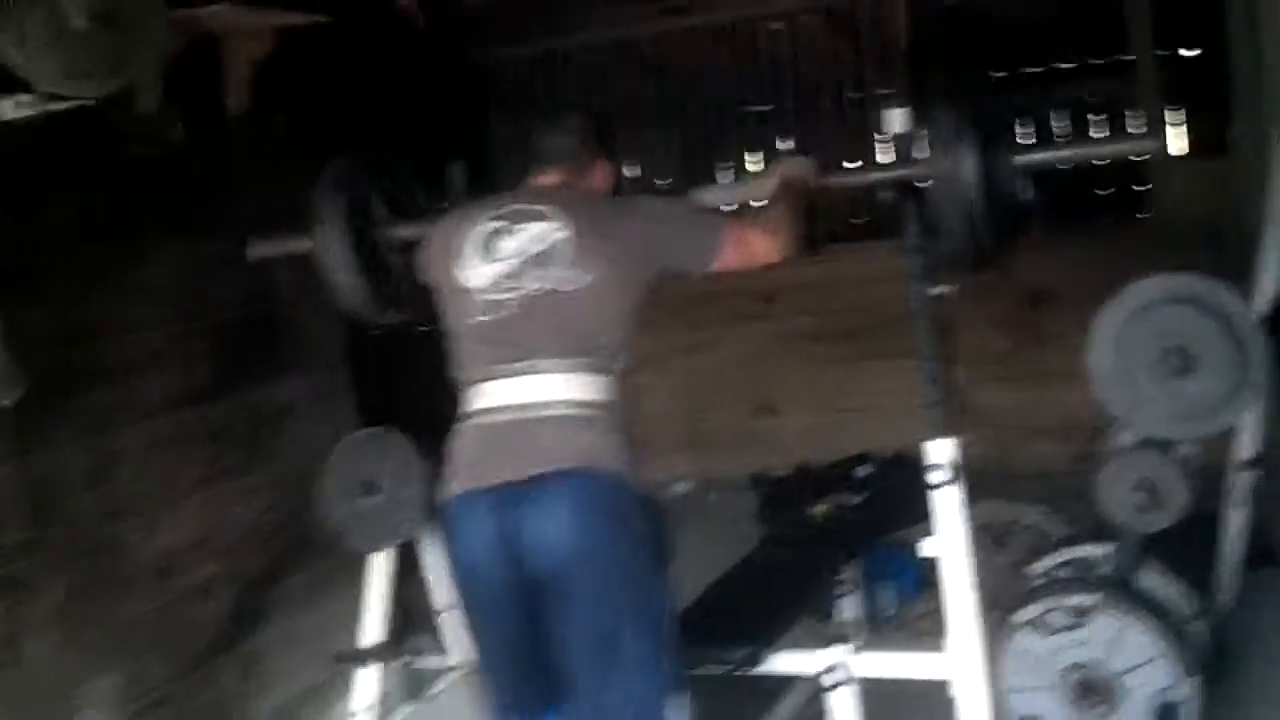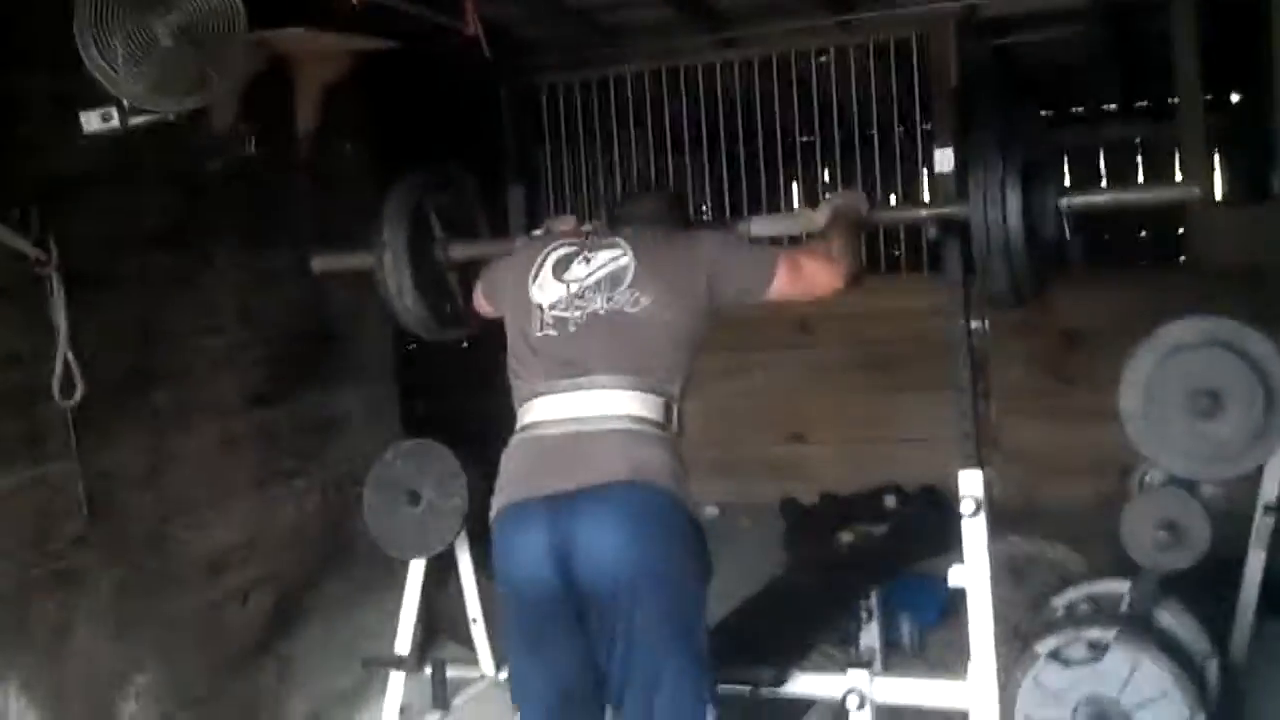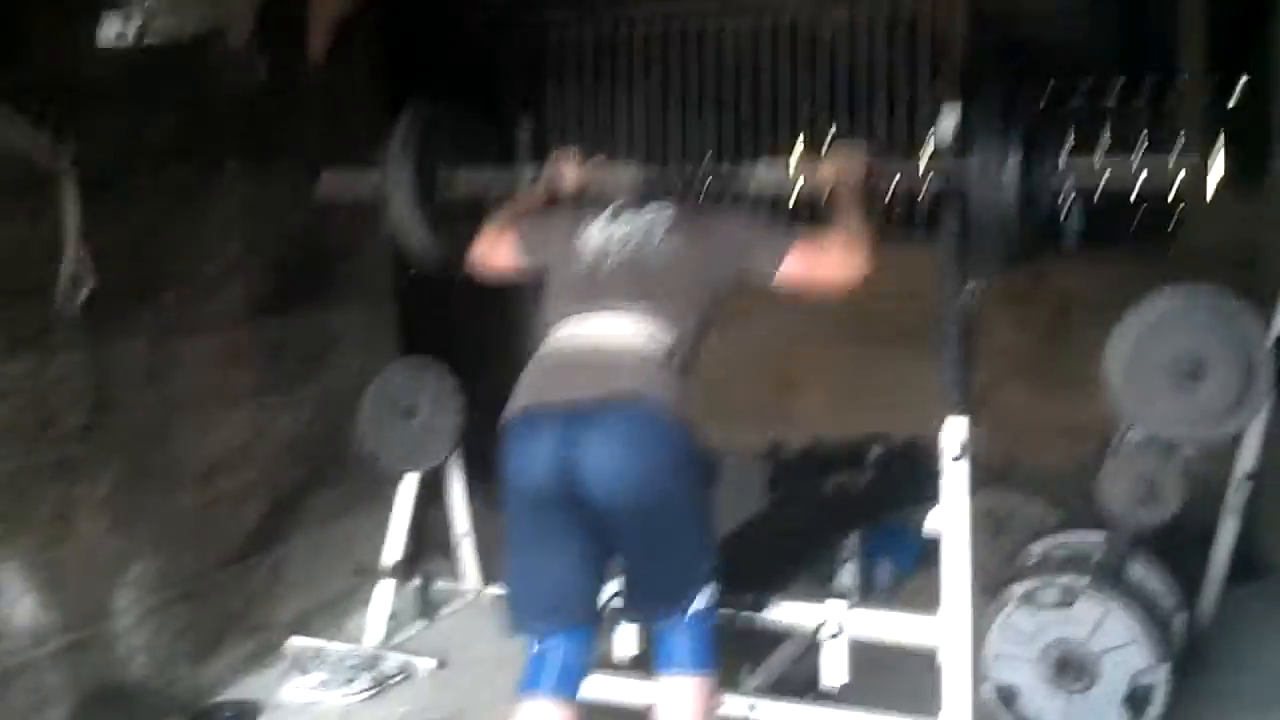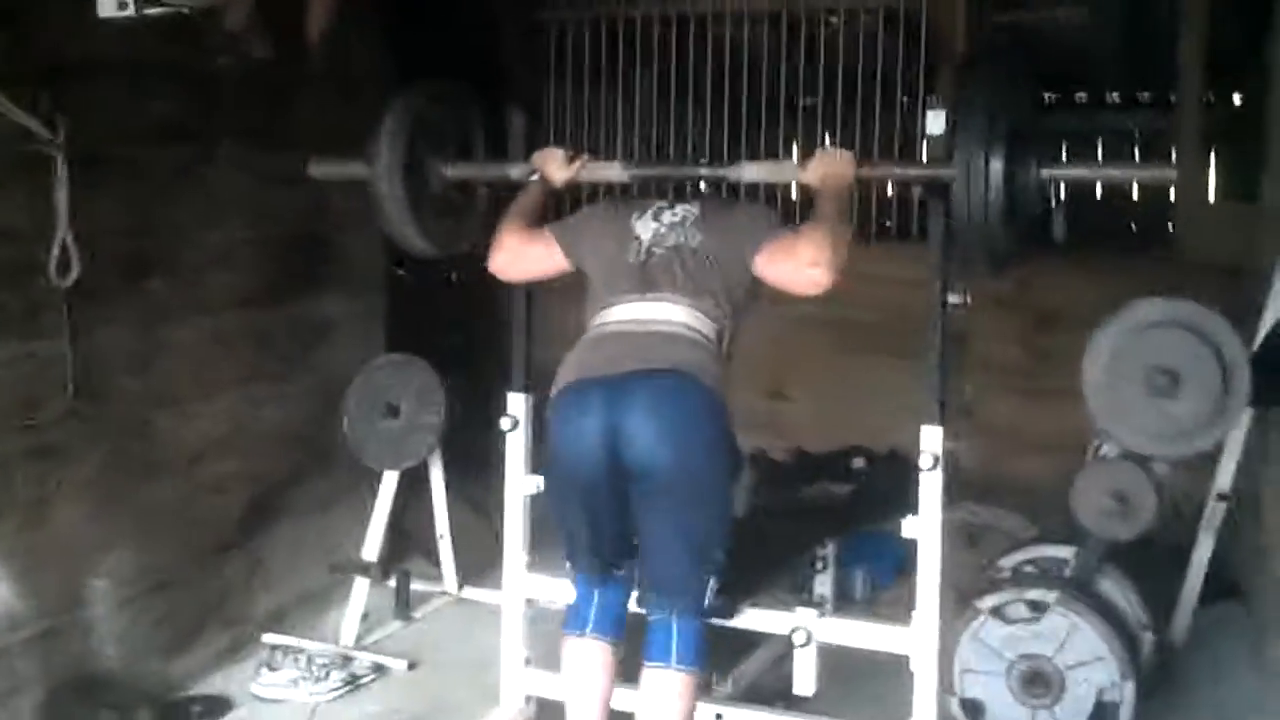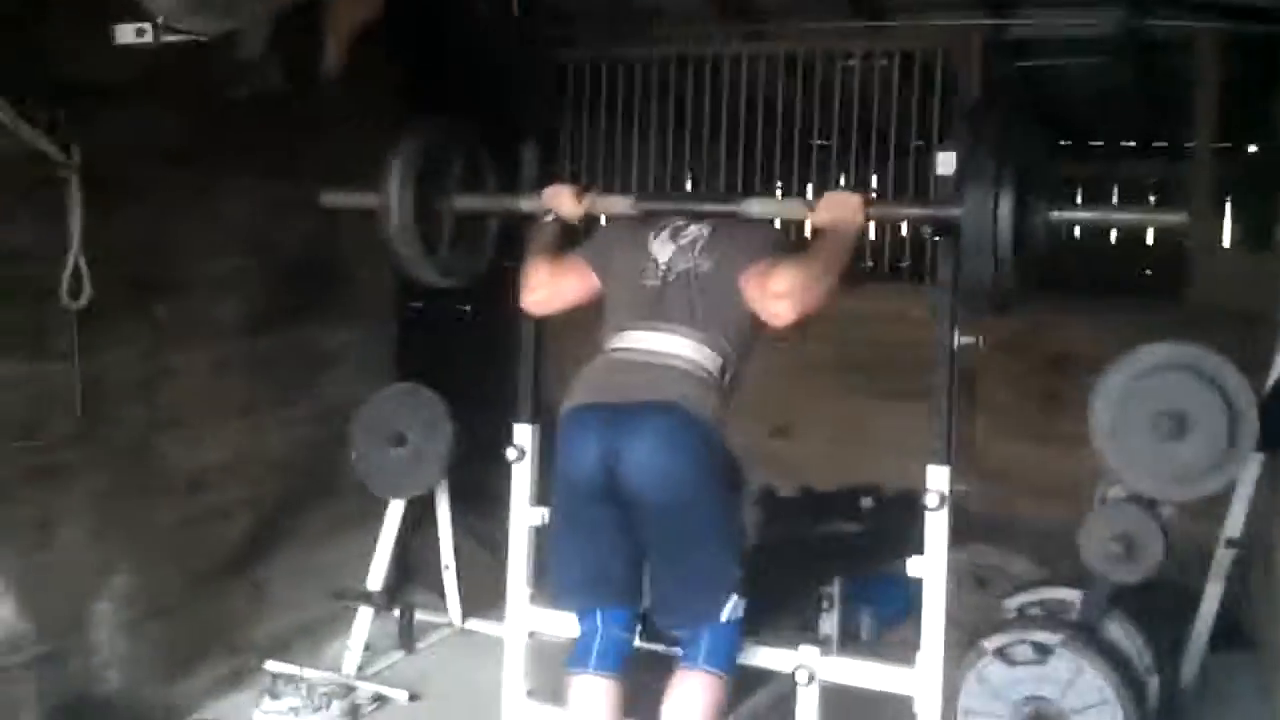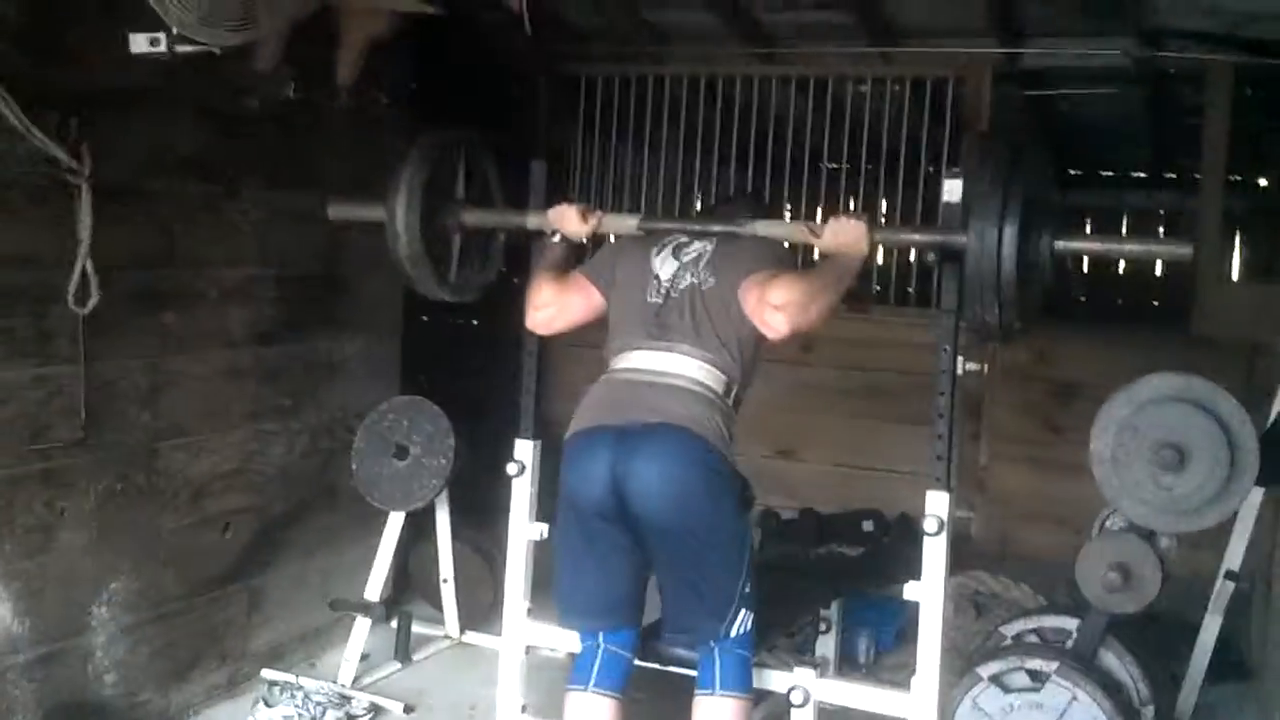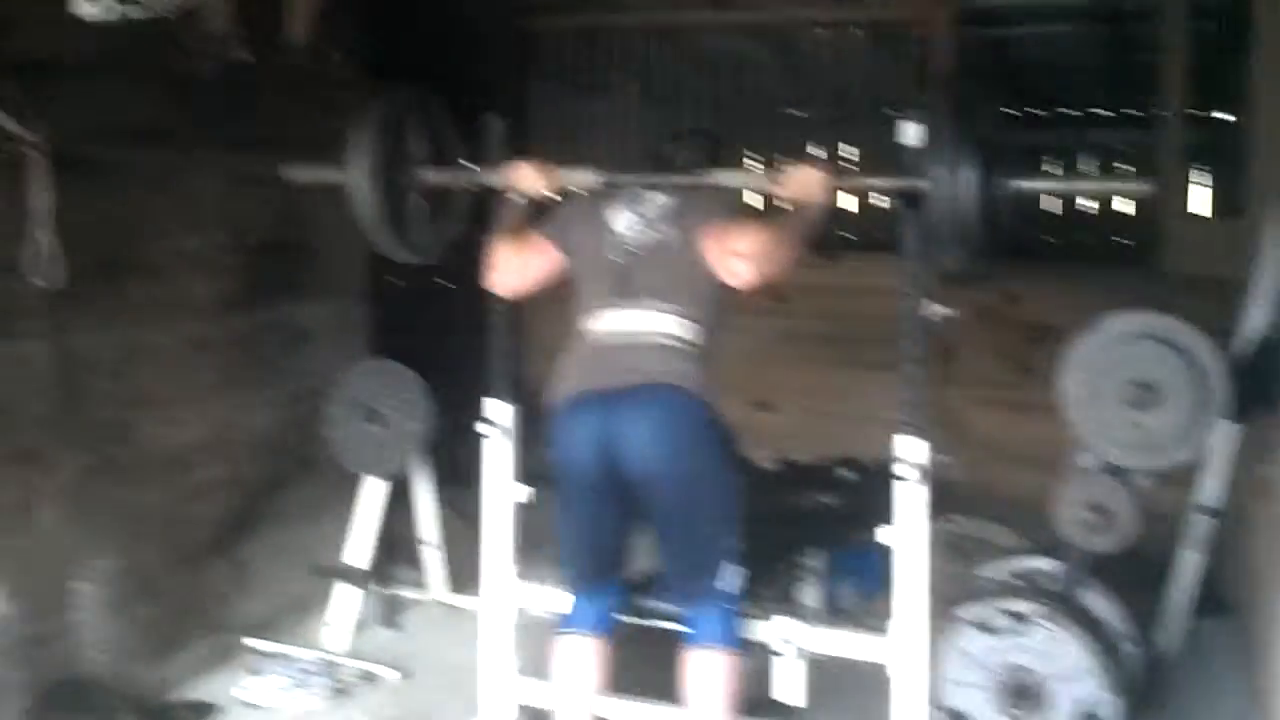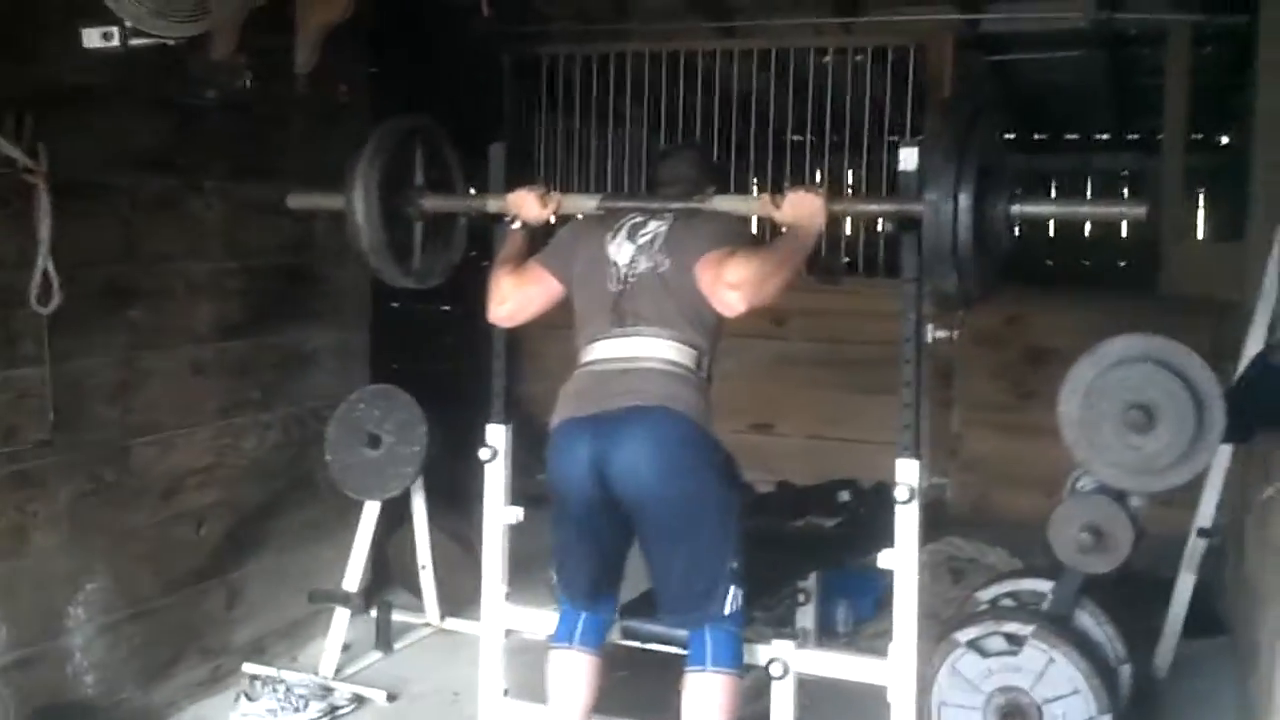
dt=0.4s
person 1, frame 1
left shoulder: (452, 235)
right shoulder: (628, 222)
right elbow: (766, 244)
right wrist: (791, 188)
left hip: (473, 499)
right hip: (582, 490)
person 1, frame 2
left shoulder: (526, 262)
right shoulder: (691, 253)
left elbow: (483, 300)
right elbow: (825, 272)
right wrist: (844, 216)
left hip: (521, 513)
right hip: (631, 506)
person 1, frame 3
left shoulder: (574, 221)
right shoulder: (719, 228)
left elbow: (484, 252)
right elbow: (845, 261)
left wrist: (550, 187)
right wrist: (844, 185)
left hip: (533, 427)
right hip: (635, 427)
left knee: (554, 640)
right knee: (681, 615)
person 1, frame 4
left shoulder: (607, 218)
right shoulder: (741, 221)
left elbow: (505, 258)
right elbow: (814, 270)
left wrist: (543, 182)
right wrist: (831, 190)
left hip: (578, 401)
right hip: (675, 404)
left knee: (597, 586)
right knee: (678, 607)
person 1, frame 5
left shoulder: (629, 235)
right shoulder: (753, 240)
left elbow: (537, 295)
right elbow: (783, 301)
left wrist: (555, 218)
right wrist: (839, 232)
left hip: (583, 424)
right hip: (672, 432)
left knee: (602, 624)
right knee: (711, 625)
person 1, frame 6
left shoulder: (631, 251)
right shoulder: (758, 254)
left elbow: (542, 313)
right elbow: (779, 313)
left wrist: (561, 239)
right wrist: (845, 256)
left hip: (589, 445)
right hip: (680, 453)
left knee: (602, 640)
right knee: (724, 643)
person 1, frame 7
left shoulder: (588, 207)
right shoulder: (715, 204)
left elbow: (503, 274)
right elbow: (742, 261)
left wrist: (520, 198)
right wrist: (805, 205)
left hip: (578, 412)
right hip: (667, 411)
left knee: (590, 592)
right knee: (710, 598)
person 1, frame 8
left shoulder: (585, 232)
right shoulder: (713, 228)
left elbow: (504, 306)
right elbow: (734, 291)
left wrist: (520, 223)
right wrist: (801, 229)
left hip: (572, 433)
right hip: (664, 434)
left knee: (582, 606)
right knee: (712, 619)
